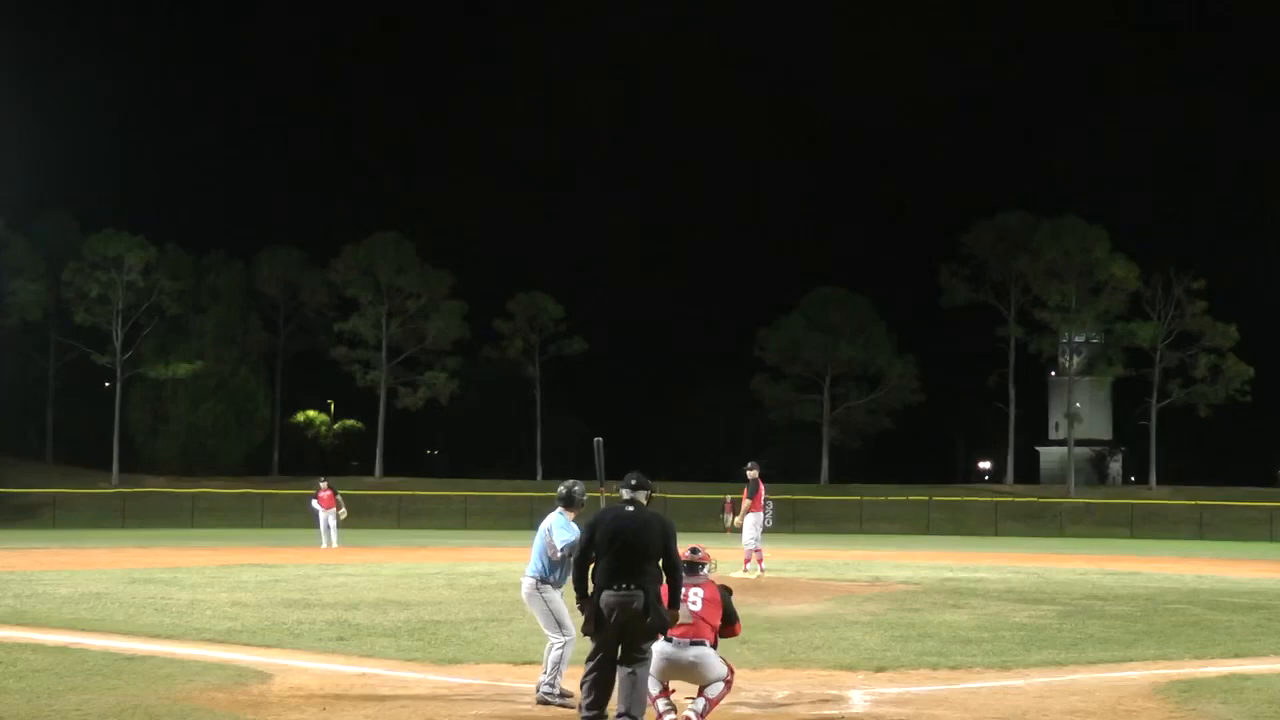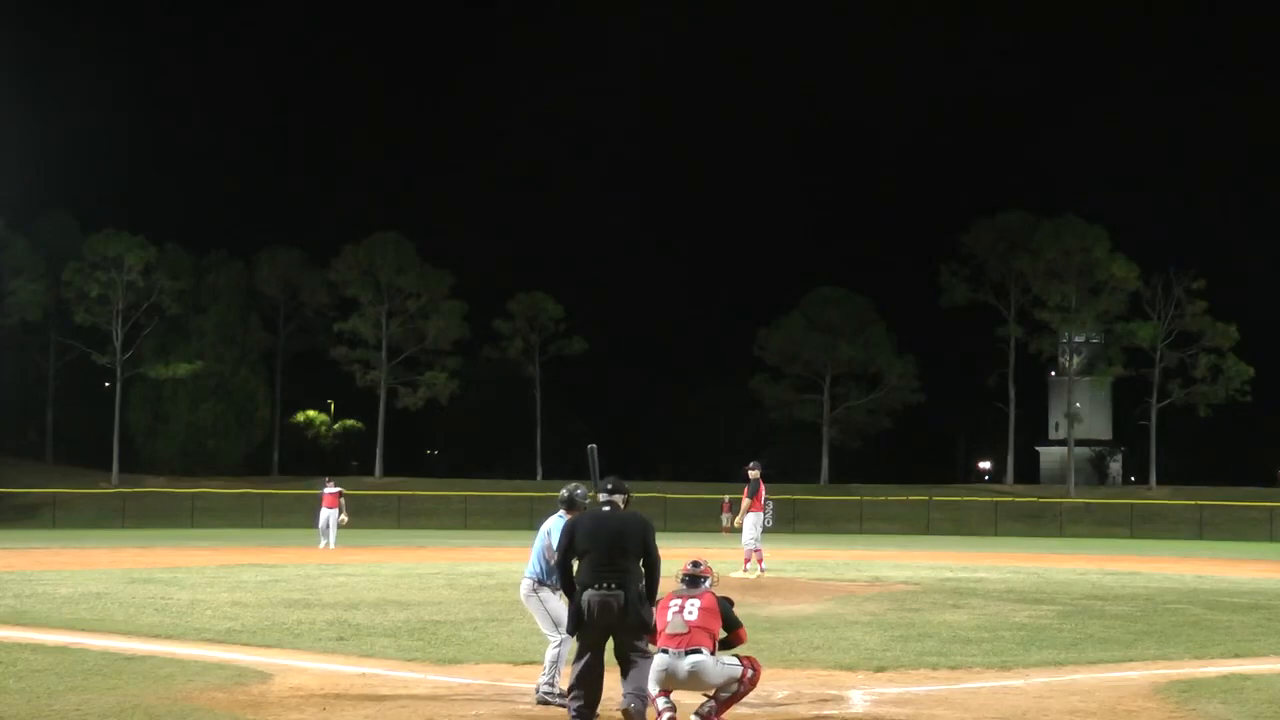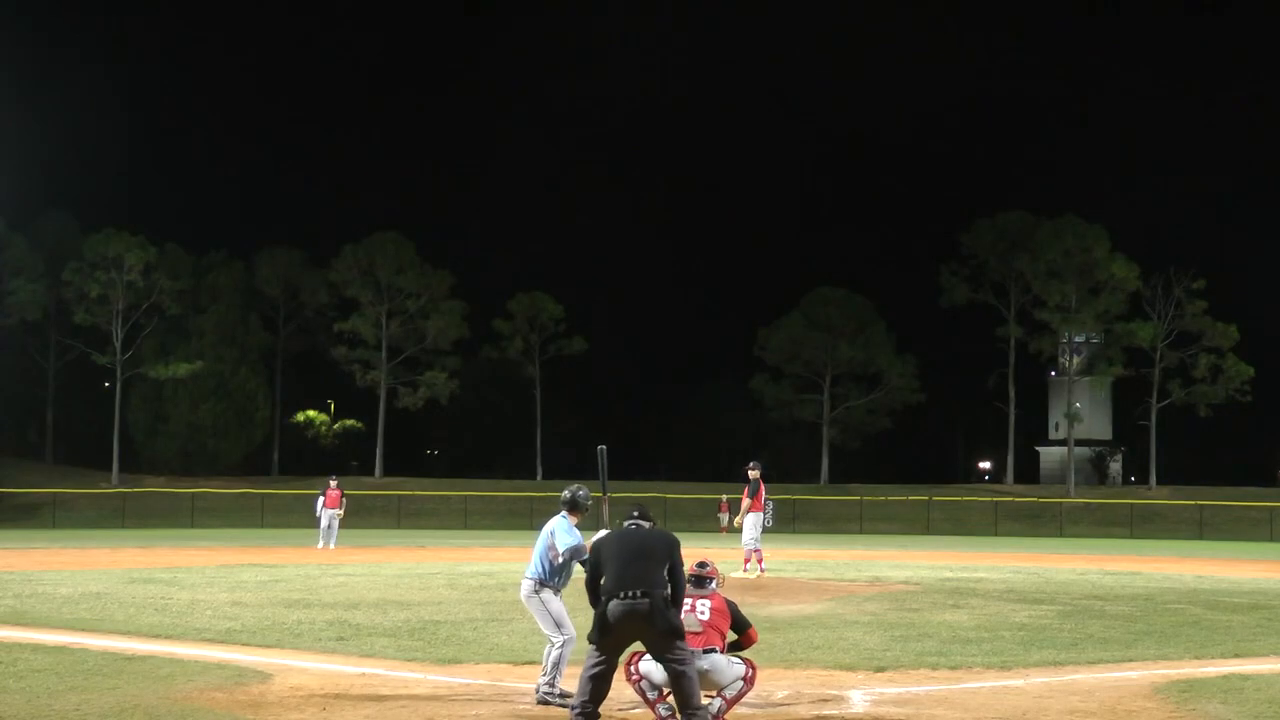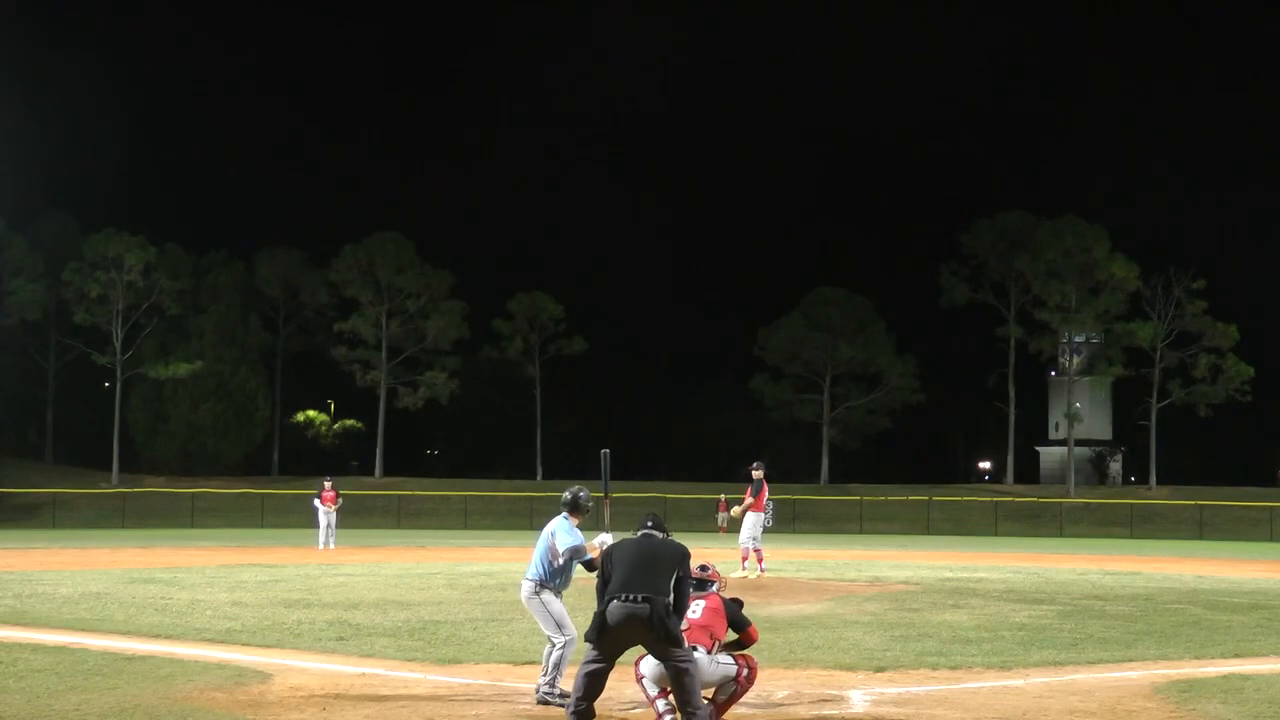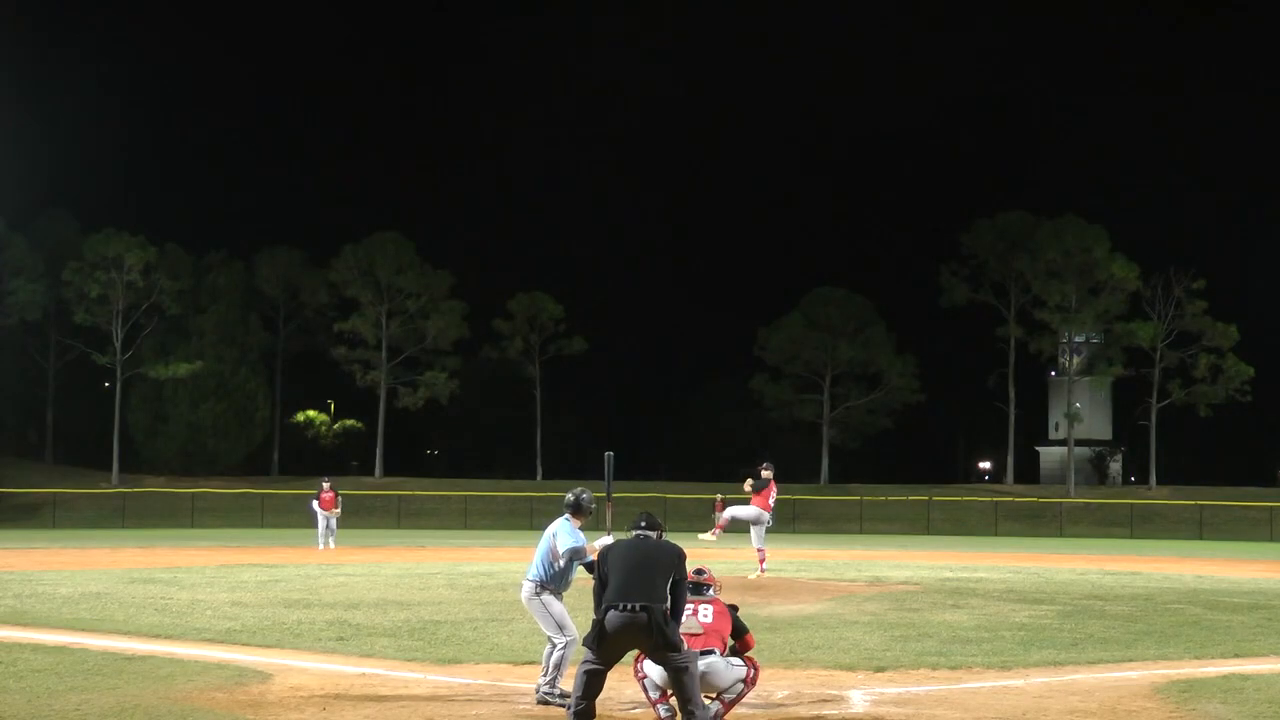
dt=0.5s
person 1, frame 1
left shoulder: (569, 524)
right shoulder: (557, 520)
right elbow: (569, 549)
left hip: (547, 586)
right hip: (540, 586)
left knee: (558, 635)
right knee: (566, 636)
left ankle: (547, 683)
right ankle: (548, 692)
person 1, frame 2
right shoulder: (557, 523)
left hip: (548, 588)
right hip: (537, 587)
left knee: (562, 634)
right knee: (562, 635)
left ankle: (547, 684)
right ankle: (547, 691)
person 1, frame 3
left shoulder: (571, 529)
right shoulder: (561, 524)
right elbow: (572, 553)
right wrist: (596, 540)
left hip: (547, 589)
right hip: (538, 589)
left knee: (558, 636)
right knee: (566, 636)
left ankle: (546, 685)
right ankle: (547, 691)
person 1, frame 4
left shoulder: (574, 531)
right shoulder: (561, 525)
left elbow: (591, 566)
right elbow: (571, 553)
left wrist: (604, 550)
right wrist: (597, 542)
left hip: (547, 591)
right hip: (538, 590)
left knee: (558, 637)
right knee: (567, 637)
left ankle: (546, 685)
right ankle: (547, 692)
person 1, frame 5
left shoulder: (576, 533)
right shoulder: (563, 526)
left elbow: (591, 567)
right elbow: (571, 554)
right wrist: (598, 544)
left hip: (547, 591)
right hip: (539, 591)
left knee: (558, 638)
right knee: (568, 637)
left ankle: (546, 684)
right ankle: (547, 691)
person 2, frame 1
left shoulder: (599, 519)
right shoulder: (661, 524)
left elbow: (581, 561)
right elbow: (673, 568)
left wrist: (582, 597)
right wrist: (673, 606)
left hip: (606, 599)
right hip: (643, 601)
left knee: (599, 661)
right knee: (636, 662)
person 2, frame 2
left shoulder: (576, 522)
right shoulder: (640, 522)
left elbow: (562, 563)
right elbow: (652, 565)
left wrist: (573, 596)
right wrist: (649, 601)
left hip: (590, 598)
right hip: (627, 599)
left knee: (586, 659)
right knee: (637, 656)
person 2, frame 3
left shoulder: (602, 543)
right shoulder: (667, 539)
left elbow: (592, 583)
right elbow: (677, 581)
left wrist: (602, 613)
right wrist: (673, 614)
left hip: (615, 608)
right hip: (654, 607)
left knee: (598, 663)
right knee: (680, 662)
person 2, frame 4
left shoulder: (614, 549)
right shoulder: (678, 551)
left elbow: (601, 590)
right elbow: (682, 594)
left wrist: (606, 621)
right wrist: (673, 624)
left hip: (616, 611)
right hip: (654, 612)
left knee: (594, 663)
right knee: (682, 663)
person 2, frame 5
left shoulder: (608, 551)
right shoulder: (674, 552)
left elbow: (598, 596)
right elbow: (679, 597)
left wrist: (604, 624)
right wrist: (670, 629)
left hip: (614, 619)
right hip: (653, 620)
left knee: (592, 665)
right knee: (683, 664)
